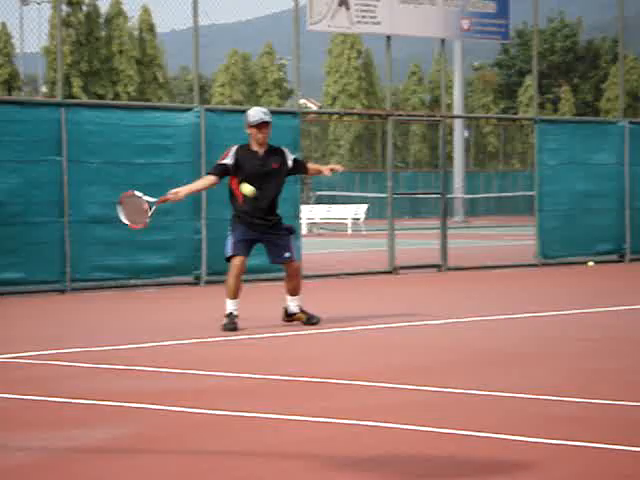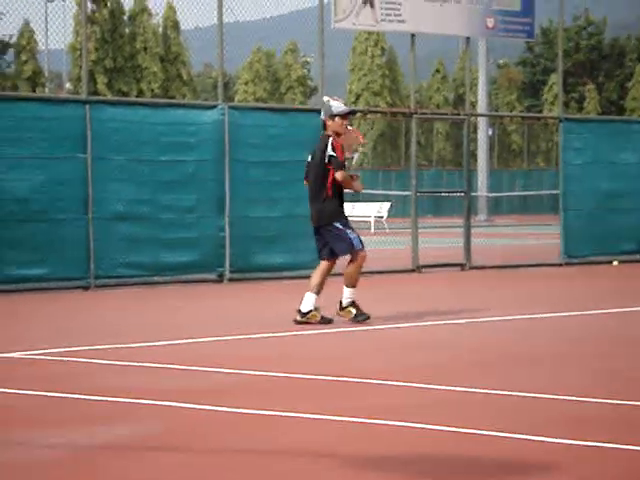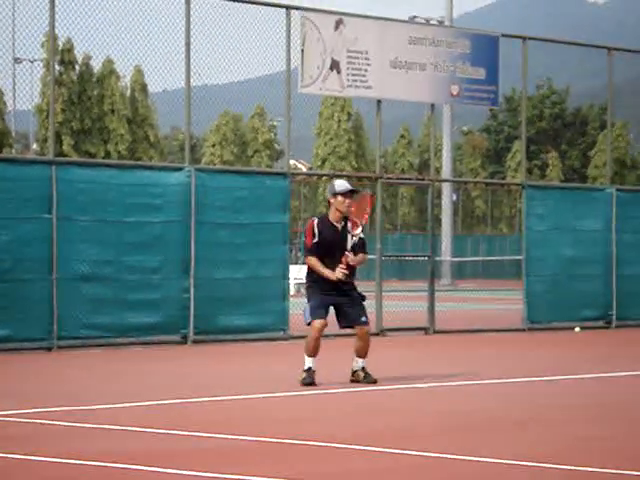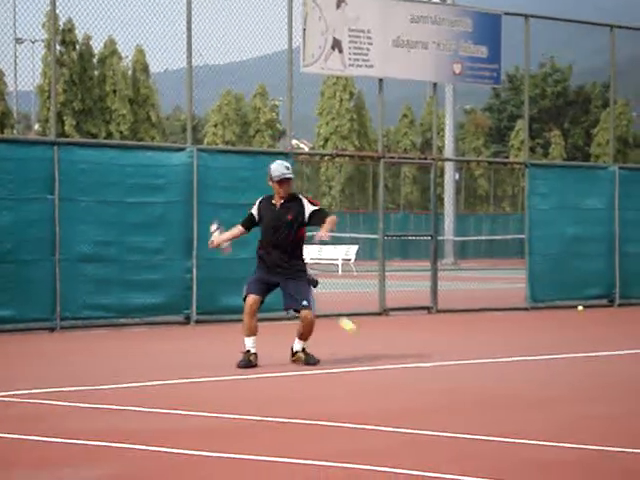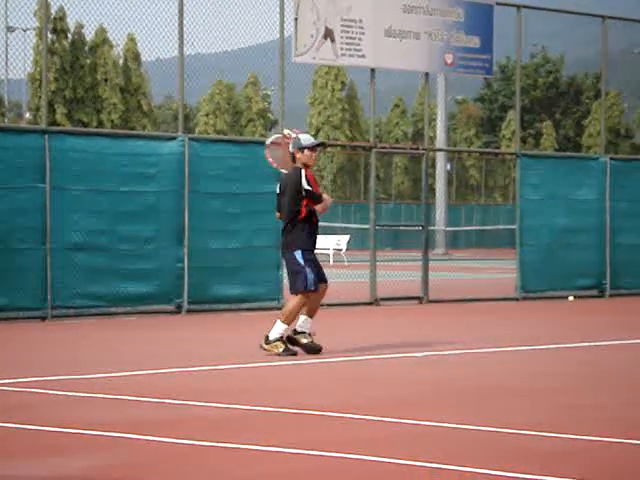
dt=1s
person 1, frame 1
left shoulder: (281, 155)
right shoulder: (236, 154)
left elbow: (305, 167)
right elbow: (212, 178)
left wrist: (325, 168)
right wrist: (184, 190)
left hip: (269, 222)
right hip: (243, 222)
left knee: (293, 265)
right knee: (237, 264)
left ankle: (294, 310)
right ankle: (231, 313)
person 1, frame 2
left shoulder: (318, 146)
right shoulder: (334, 142)
left elbow: (308, 181)
right elbow: (340, 176)
right wrist: (354, 184)
left hip: (319, 213)
right hip: (331, 213)
left knee: (327, 261)
right knee: (358, 253)
left ankle: (306, 310)
right ankle: (347, 304)
person 1, frame 3
right shoulder: (316, 224)
left elbow: (363, 255)
right elbow: (310, 257)
left wrist: (354, 260)
right wrist: (331, 274)
left hip: (346, 289)
right hip: (319, 287)
left knee: (363, 329)
right knee: (317, 325)
left ankle: (358, 370)
right ankle: (309, 369)
person 1, frame 4
left shoulder: (302, 203)
right shoulder: (262, 204)
left elbow: (329, 217)
right elbow: (244, 226)
left wrist: (325, 229)
right wrist: (221, 237)
left hip: (293, 270)
right hip: (266, 267)
left knee: (308, 316)
right knee: (251, 303)
left ankle: (299, 349)
right ankle: (250, 352)
person 1, frame 5
left shoulder: (286, 178)
right shoulder: (305, 174)
left elbow: (280, 213)
right elbow: (319, 205)
right wrist: (325, 201)
left hip: (301, 244)
right hip: (298, 244)
left knee: (321, 286)
right knee: (304, 293)
left ankle: (300, 332)
right ankle: (273, 338)
